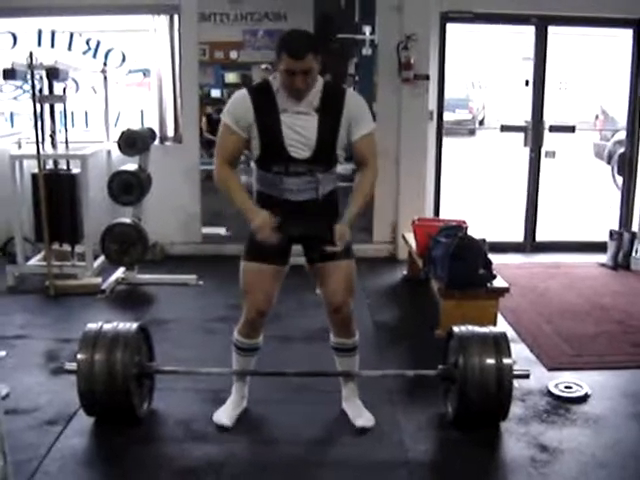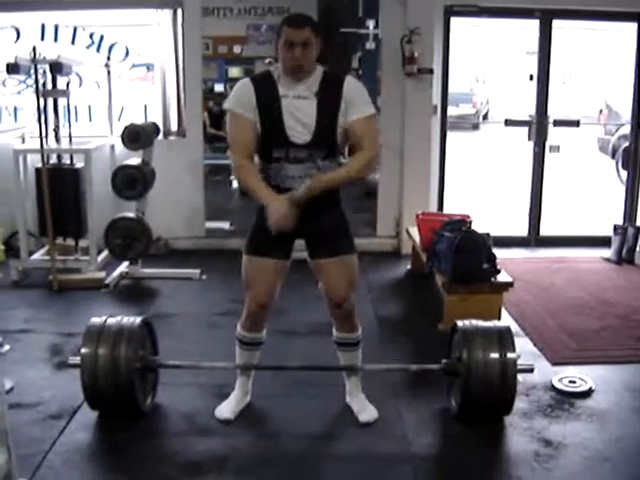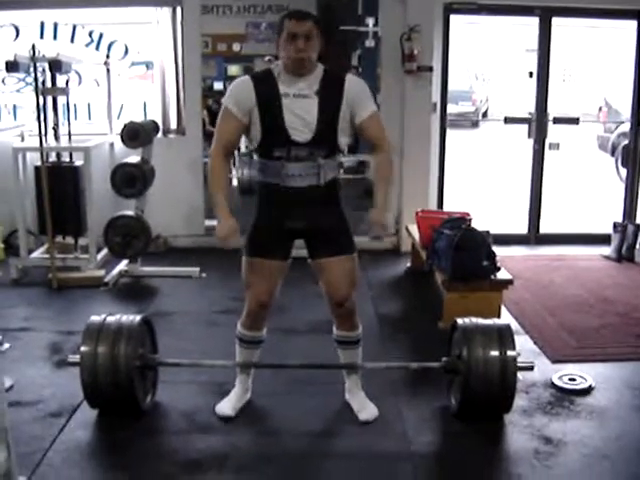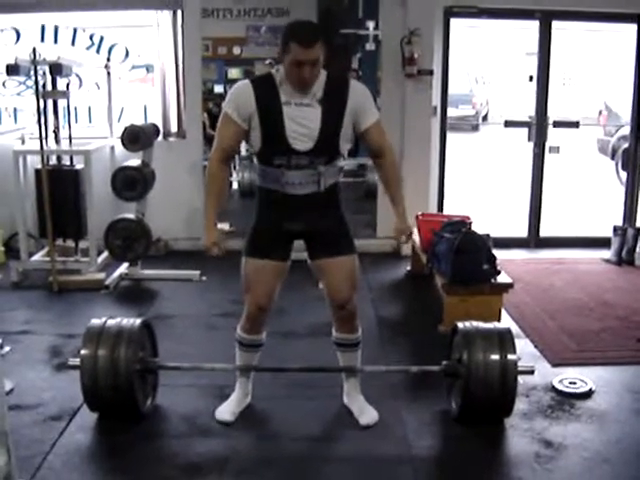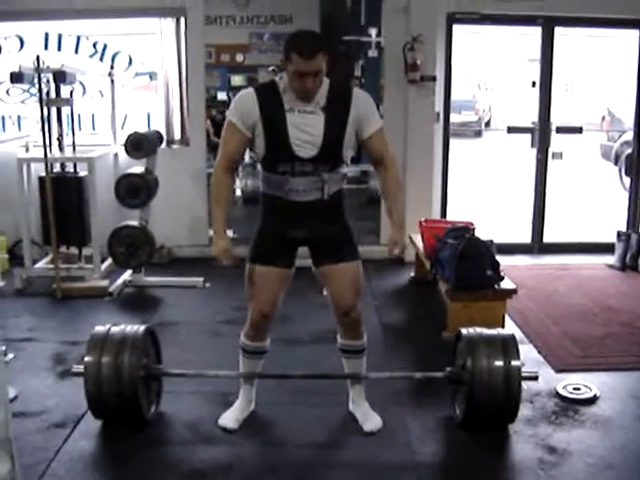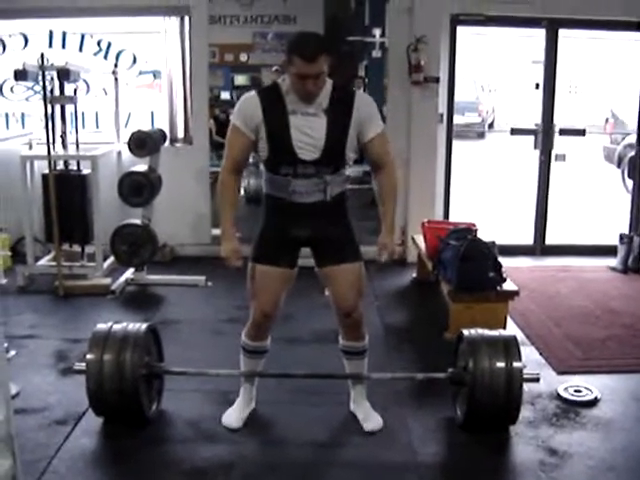
dt=0.3s
person 1, frame 1
left shoulder: (347, 102)
right shoulder: (247, 102)
left elbow: (370, 166)
right elbow: (223, 166)
left wrist: (347, 220)
right wrist: (253, 213)
left hip: (326, 218)
right hip: (270, 217)
left knee: (341, 308)
right knee: (254, 311)
left ankle: (350, 395)
right ankle: (238, 393)
person 1, frame 2
left shoulder: (347, 89)
right shoulder: (250, 90)
left elbow: (369, 153)
right elbow: (240, 159)
left wrist: (315, 185)
right wrist: (273, 201)
left hip: (326, 209)
right hip: (273, 209)
left knee: (343, 303)
right knee: (256, 304)
left ankle: (354, 389)
right ankle: (242, 387)
person 1, frame 3
left shoulder: (349, 88)
right shoulder: (249, 89)
left elbow: (380, 147)
right elbow: (221, 153)
left wrist: (381, 204)
right wrist: (222, 213)
left hip: (325, 208)
right hip: (273, 208)
left knee: (344, 303)
right knee: (257, 304)
left ankle: (354, 388)
right ankle: (242, 386)
person 1, frame 4
left shoulder: (350, 93)
right shoulder: (249, 93)
left elbow: (382, 154)
right elbow: (220, 159)
left wrist: (400, 213)
right wrist: (211, 223)
left hip: (325, 211)
right hip: (273, 211)
left knee: (345, 305)
right knee: (256, 307)
left ankle: (353, 391)
right ankle: (242, 389)
person 1, frame 5
left shoulder: (354, 101)
right shoulder: (252, 102)
left elbow: (385, 163)
right elbow: (225, 168)
left wrist: (396, 225)
right wrist: (220, 232)
left hip: (329, 218)
right hip: (276, 218)
left knee: (349, 311)
right knee: (259, 314)
left ankle: (357, 397)
right ankle: (245, 397)
person 1, frame 6
left shoulder: (357, 104)
right shoulder: (256, 105)
left elbow: (384, 166)
right elbow: (231, 170)
left wrist: (387, 229)
right wrist: (228, 234)
left hip: (332, 218)
right hip: (279, 219)
left knee: (351, 312)
right knee: (261, 314)
left ankle: (359, 397)
right ankle: (246, 395)
